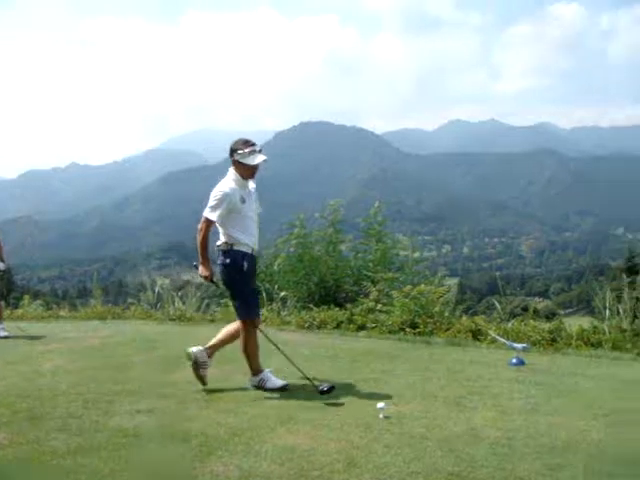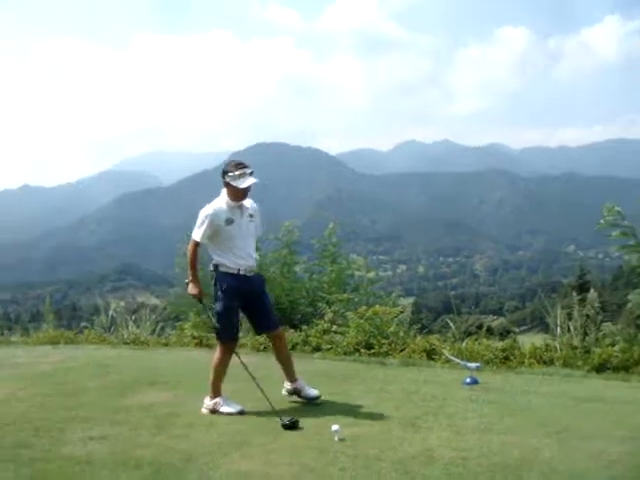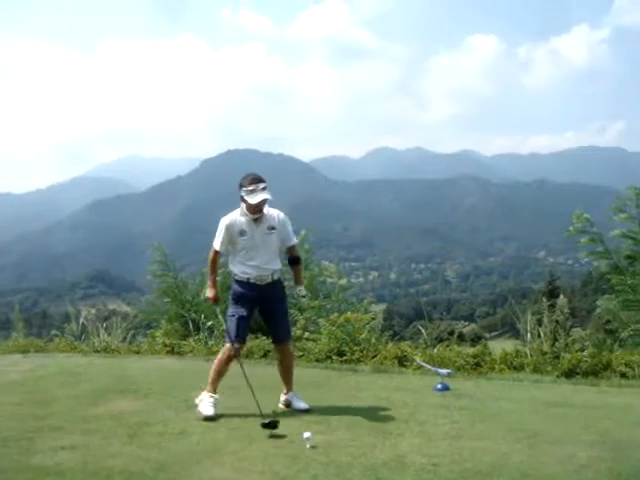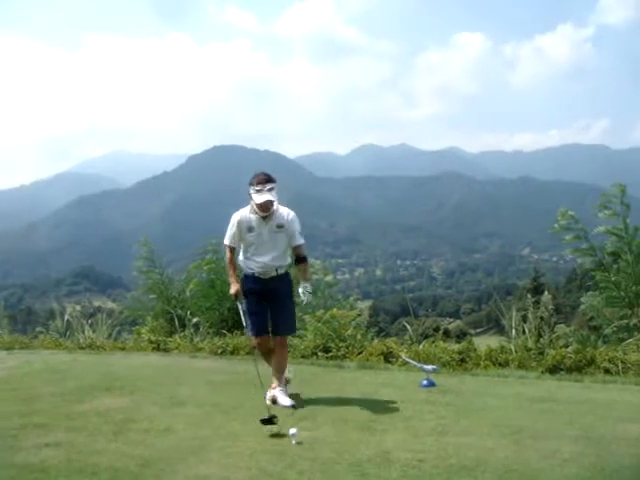
dt=0.3s
person 1, frame 1
left shoulder: (250, 187)
right shoulder: (225, 191)
right elbow: (203, 227)
right wrist: (204, 264)
left hip: (247, 259)
right hip: (236, 260)
left knee: (248, 321)
right knee: (249, 320)
left ankle: (203, 352)
right ankle: (257, 374)
person 1, frame 2
left shoulder: (251, 208)
right shoulder: (212, 212)
right elbow: (193, 247)
right wrist: (193, 281)
left hip: (252, 278)
right hip: (228, 281)
left knee: (276, 333)
right knee: (227, 343)
left ankle: (293, 383)
right ankle: (213, 399)
person 1, frame 3
left shoulder: (279, 218)
right shoulder: (230, 222)
left elbow: (292, 253)
right elbow: (215, 254)
left wrist: (299, 283)
right wrist: (211, 286)
left hip: (273, 286)
right hip: (243, 288)
left knee: (284, 345)
right knee: (234, 346)
left ankle: (288, 394)
right ankle: (208, 394)
person 1, frame 4
left shoulder: (288, 216)
right shoulder: (240, 218)
left elbow: (299, 252)
right elbow: (230, 251)
left wrist: (305, 282)
right wrist: (234, 281)
left hip: (280, 280)
right hip: (252, 281)
left knee: (281, 338)
right knee: (260, 339)
left ankle: (276, 388)
right ankle: (281, 374)
